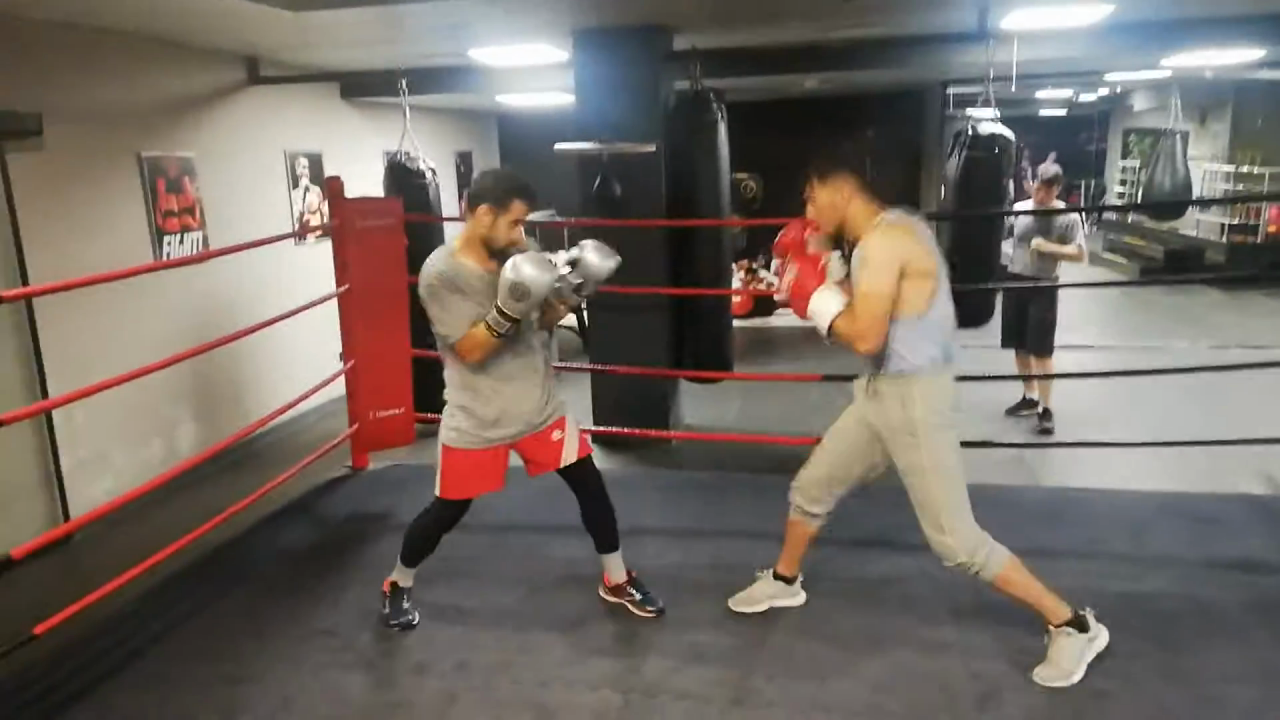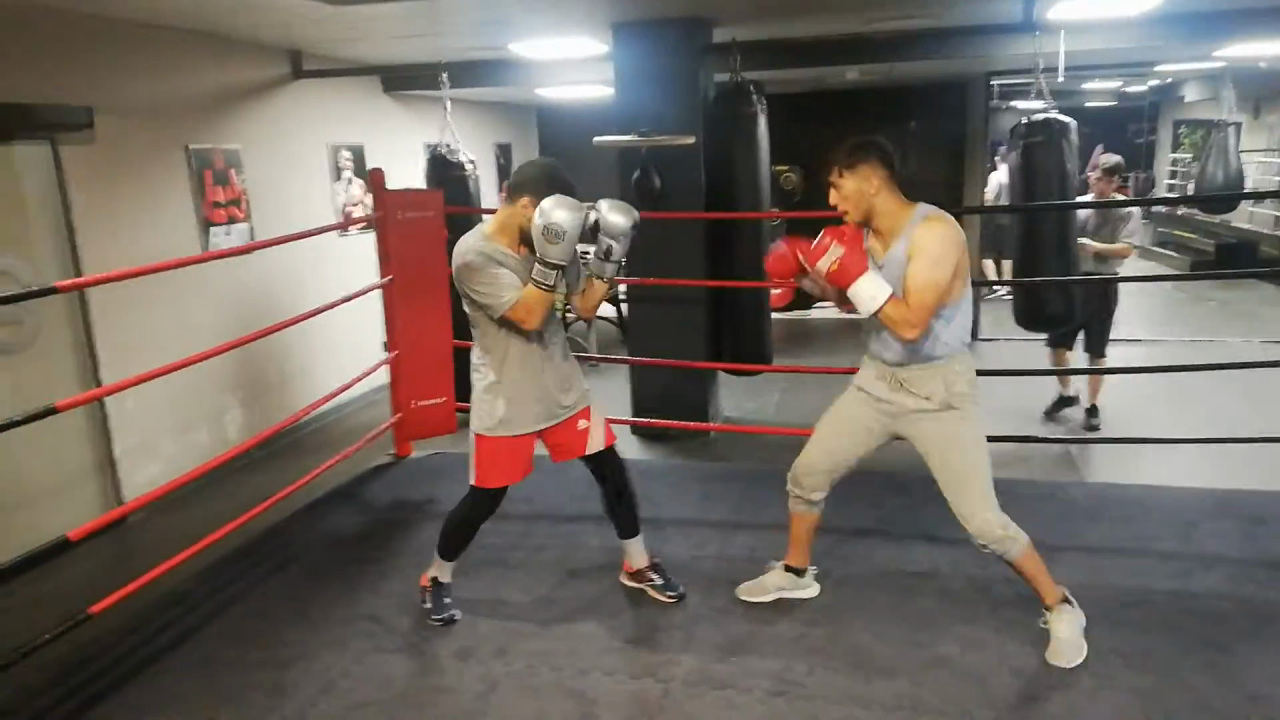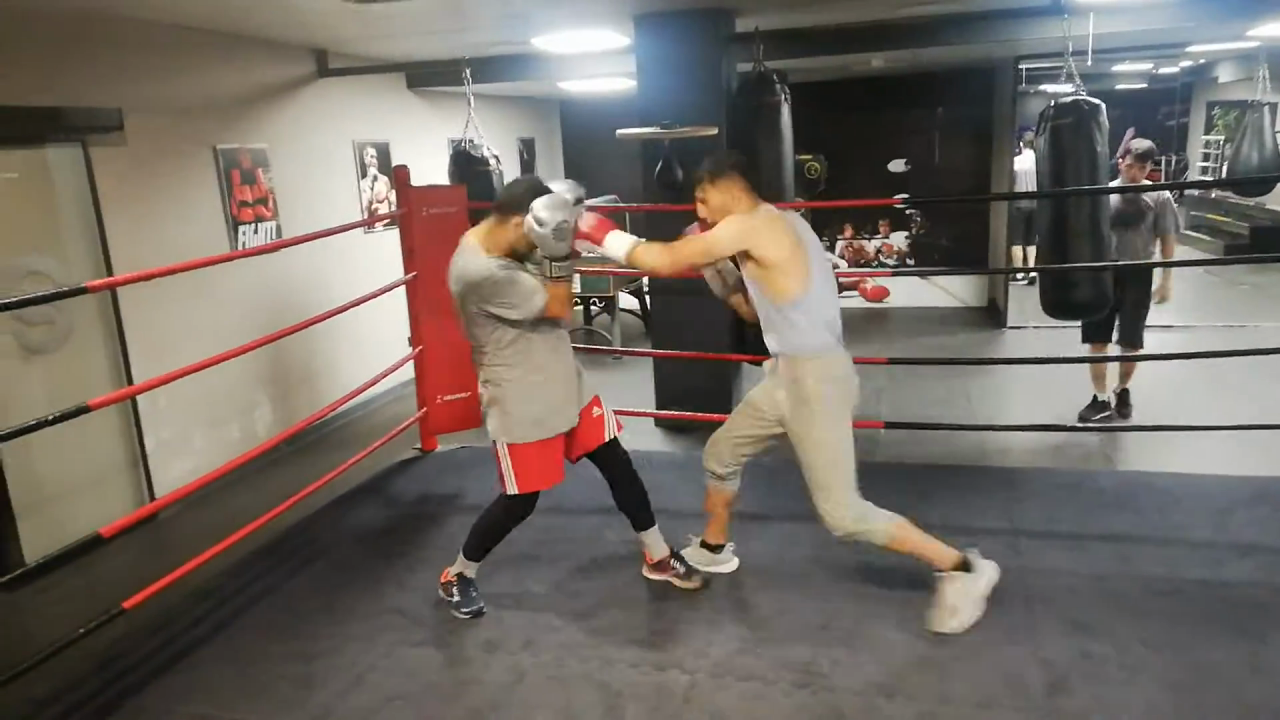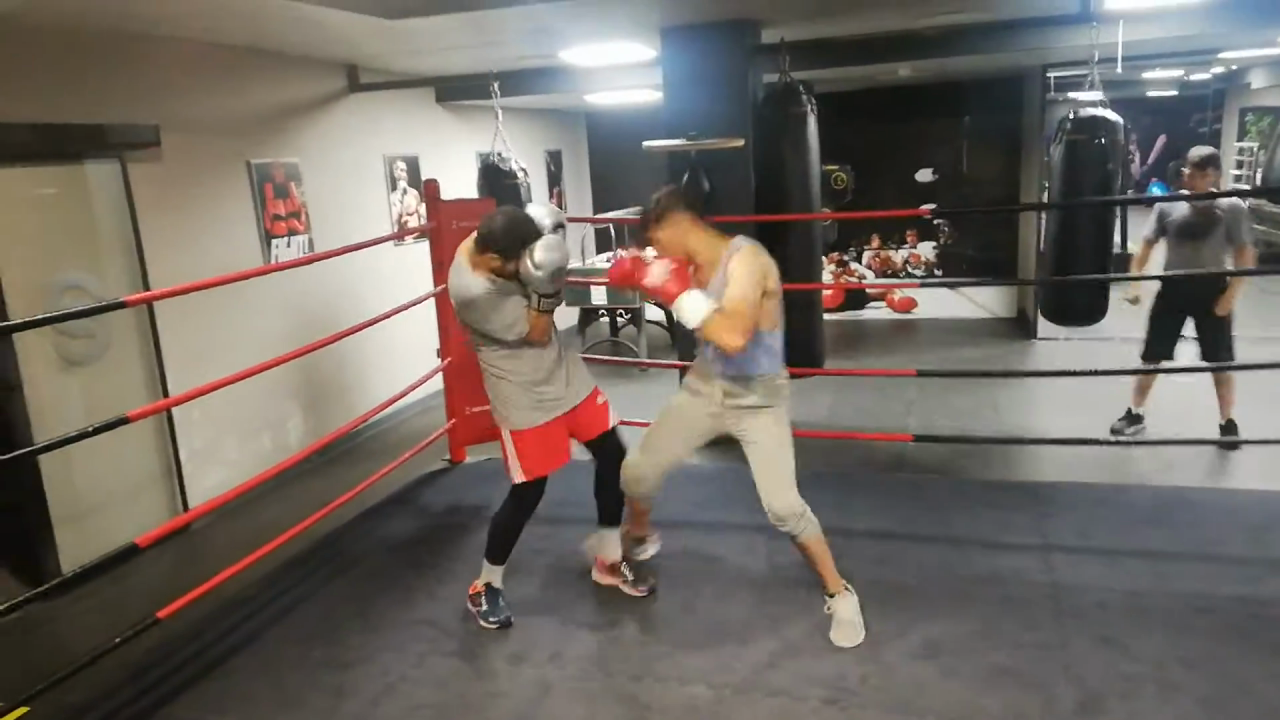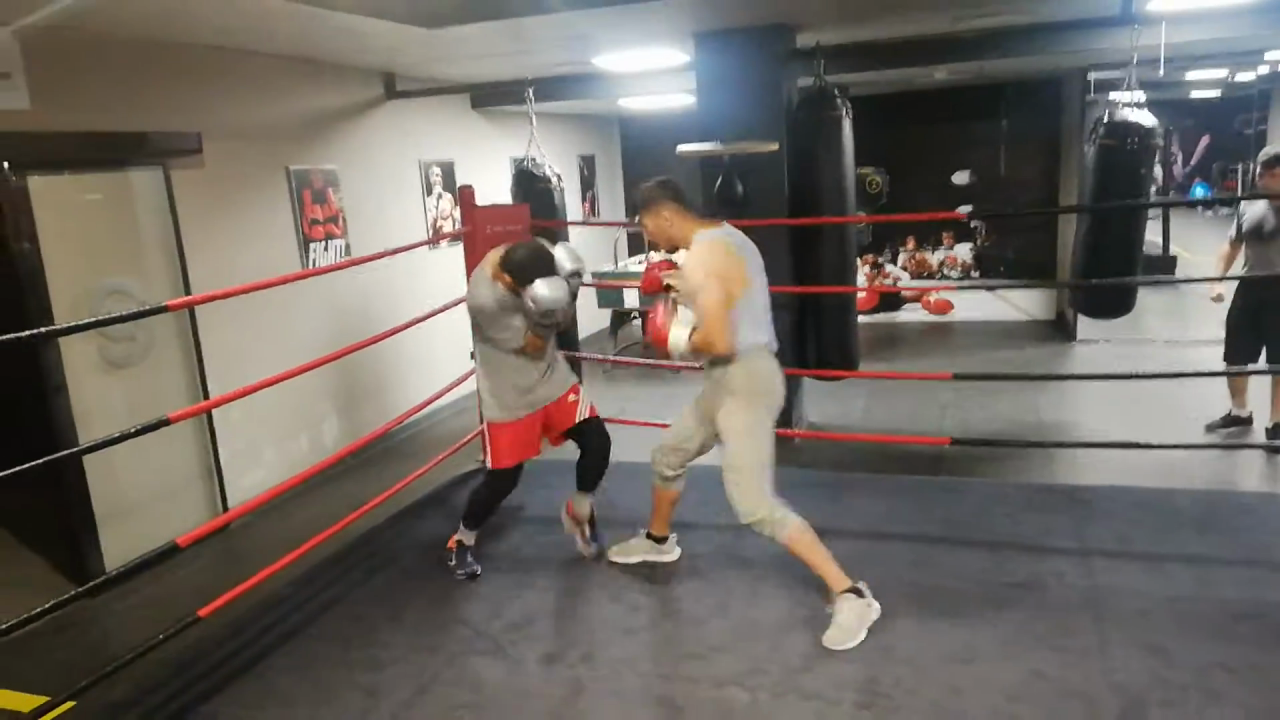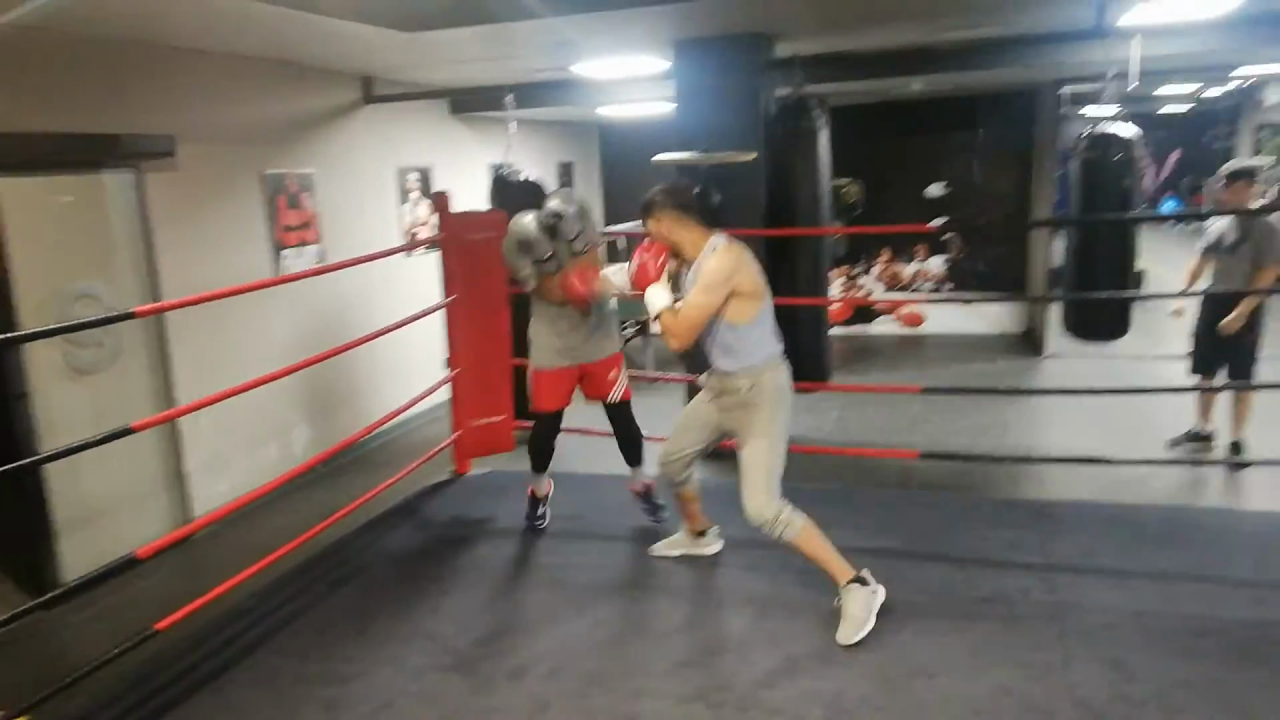
dt=0.5s
person 1, frame 1
left shoulder: (882, 242)
right shoulder: (890, 229)
left elbow: (864, 338)
left wrist: (814, 299)
right wrist: (821, 268)
left hip: (914, 400)
right hip: (881, 394)
left knee: (955, 542)
right knee: (812, 486)
left ankle: (1072, 626)
right ankle: (784, 580)
person 1, frame 2
left shoulder: (935, 231)
right shoulder: (869, 234)
left elbow: (911, 325)
right elbow: (848, 295)
left wrist: (854, 273)
right wrist: (815, 269)
left hip: (939, 388)
right hip: (879, 381)
left knee: (983, 521)
right knee: (805, 476)
left ankle: (1061, 608)
right ankle: (795, 572)
person 1, frame 3
left shoulder: (752, 226)
right shoulder: (777, 228)
left elbow: (666, 261)
right elbow: (753, 307)
left wrist: (604, 236)
right wrist: (717, 272)
left hip: (816, 380)
right hip: (785, 375)
left knee: (842, 515)
right knee: (721, 453)
left ankle: (960, 568)
right ankle: (714, 548)
person 1, frame 4
left shoulder: (745, 260)
right shoulder: (696, 262)
left elbow: (733, 337)
right elbow: (657, 280)
left wrist: (679, 293)
right wrist: (639, 273)
left hip: (759, 398)
right hip: (706, 390)
left knee: (784, 507)
right knee: (637, 473)
left ankle: (839, 595)
right ankle: (635, 539)
person 1, frame 5
left shoulder: (705, 253)
right shoulder: (726, 236)
left elbow: (719, 343)
left wrist: (674, 336)
right wrist: (675, 292)
left hip: (745, 381)
right hip: (726, 380)
left knee: (755, 506)
right knee: (668, 454)
left ankle: (852, 596)
right ankle: (658, 540)
person 1, frame 6
left shoulder: (722, 261)
right shoulder: (700, 258)
left elbow: (679, 339)
left wrist: (653, 287)
left hip: (759, 391)
right hip: (722, 385)
left knee: (762, 508)
right knee: (673, 460)
left ankle: (856, 586)
right ankle: (699, 533)
person 2, frame 1
left shoulder: (516, 252)
right shoulder: (440, 273)
left elbow: (547, 319)
right elbow: (470, 350)
right wrist: (510, 309)
left hip: (538, 404)
right hip: (476, 417)
left knee: (591, 485)
right knee: (448, 510)
left ankle: (617, 579)
right ankle: (399, 583)
person 2, frame 2
left shoulder: (543, 240)
right shoulder: (473, 255)
left elbow: (586, 307)
right elbow: (530, 316)
left wrist: (608, 255)
right wrist: (554, 256)
left hip: (562, 389)
right hip: (504, 401)
left knee: (612, 470)
right knee: (484, 497)
left ankle: (638, 565)
right ankle: (438, 578)
person 2, frame 3
left shoulder: (496, 245)
right shoulder: (480, 273)
left elbow: (546, 299)
right elbow: (558, 310)
left wrist: (554, 244)
right wrist: (557, 249)
left hip: (564, 387)
right hip: (522, 404)
left knee: (617, 464)
right knee: (519, 500)
left ankle: (658, 556)
right ankle: (457, 575)
person 2, frame 4
left shoulder: (493, 241)
right shoulder: (473, 291)
right elbow: (537, 334)
left wrist: (546, 277)
right wrist: (544, 286)
left hip: (564, 376)
right hip: (523, 398)
left knee: (612, 455)
right knee: (526, 493)
left ankle: (610, 560)
right ankle: (486, 584)
person 2, frame 5
left shoulder: (534, 261)
right shoulder: (486, 299)
left elbow: (562, 314)
right elbow: (534, 347)
left wrist: (566, 286)
right wrist: (545, 316)
left hip: (551, 377)
right hip: (507, 394)
left knee: (596, 444)
right knee: (503, 478)
left ankle: (579, 511)
right ankle: (462, 541)
person 2, frame 6
right shoulder: (518, 244)
left elbow: (591, 278)
right elbow: (556, 294)
left wrist: (572, 235)
right wrist: (540, 252)
left hip: (597, 339)
right hip: (552, 348)
left knee: (621, 415)
right knee: (545, 423)
left ankle: (641, 484)
right ankle: (539, 488)
person 3, frame 1
left shoulder: (1068, 217)
right shoulder: (1017, 209)
left elbow: (1078, 254)
left wrist: (1048, 248)
left hip: (1042, 286)
right hip: (1014, 282)
left knee: (1041, 350)
right knee: (1019, 346)
left ankle: (1045, 408)
right ankle: (1030, 397)
person 3, frame 2
left shoulder: (1127, 211)
right shoulder: (1076, 204)
left elbow: (1126, 249)
left wrist: (1093, 246)
left hip: (1101, 285)
left knee: (1096, 351)
right knee: (1057, 344)
left ankle: (1092, 406)
right ankle: (1067, 393)
person 3, frame 3
left shoulder: (1159, 198)
left elbow: (1167, 240)
left wrist: (1166, 281)
left hip: (1138, 275)
left knee: (1131, 343)
right knee: (1097, 340)
left ankle: (1122, 389)
right ankle: (1101, 400)
person 3, frame 4
left shoulder: (1232, 207)
right shoulder: (1168, 205)
left elbow: (1244, 253)
right elbow: (1147, 244)
left wrist: (1231, 294)
right wrist: (1133, 282)
left hip: (1211, 288)
right hip: (1174, 286)
left knee: (1220, 361)
right knee: (1153, 355)
left ankle: (1227, 421)
right ankle: (1135, 413)
person 3, frame 5
right shoulder: (1248, 206)
right elbow: (1233, 245)
right wrist: (1219, 280)
right hip: (1249, 289)
right knee: (1236, 358)
right ankle: (1240, 413)
person 3, frame 6
right shoulder: (1215, 222)
left wrist: (1240, 313)
right wrist: (1183, 293)
left hip: (1244, 307)
right hip: (1213, 302)
left knee: (1240, 379)
right knee: (1205, 372)
left ankle: (1237, 441)
right ankle: (1202, 430)
